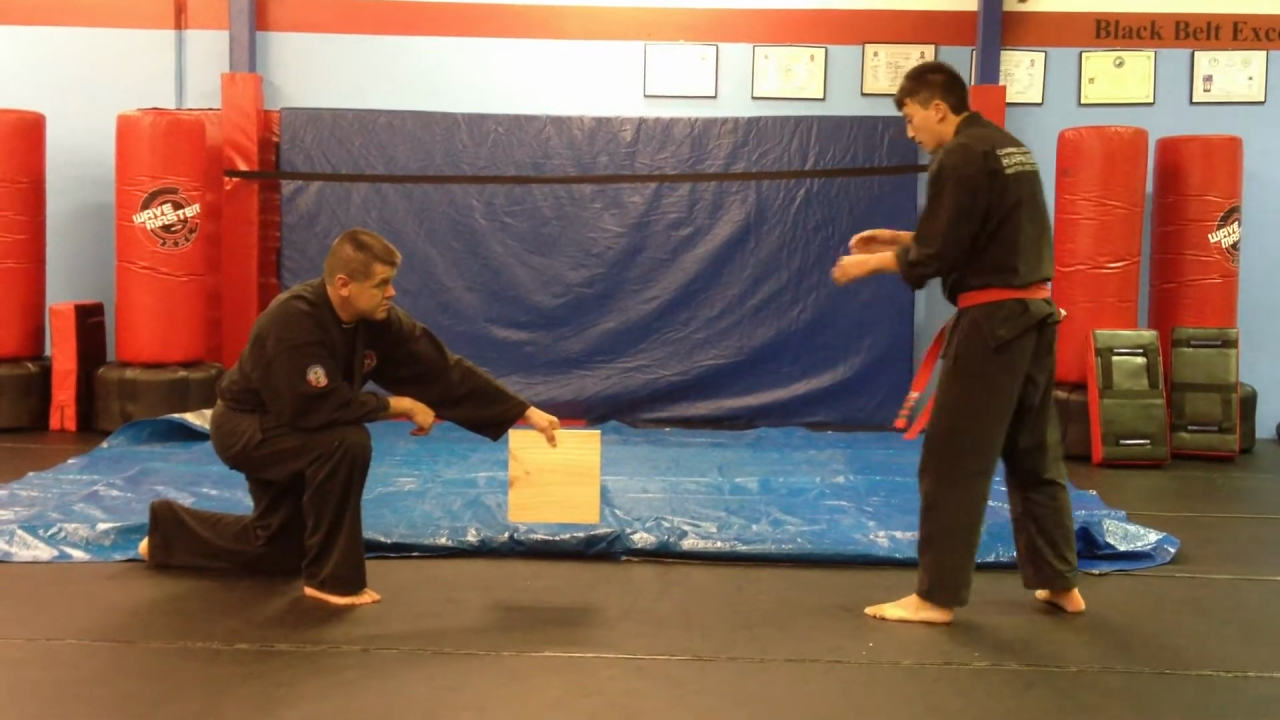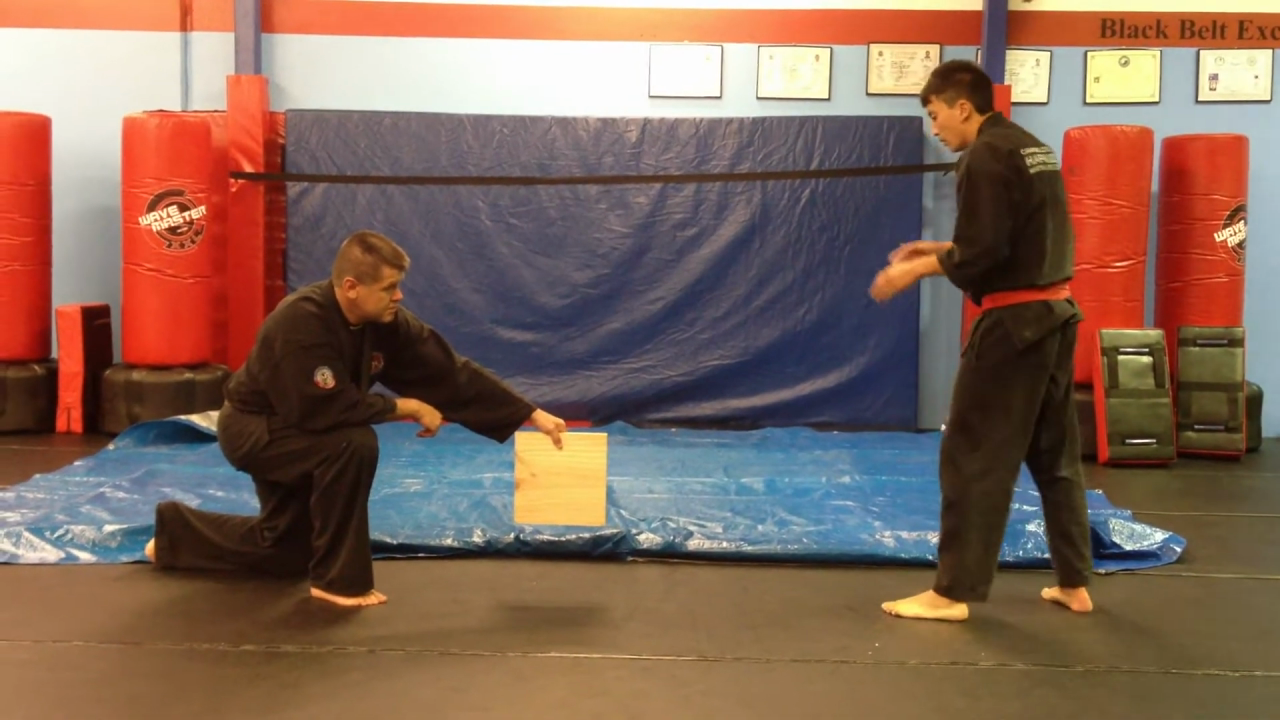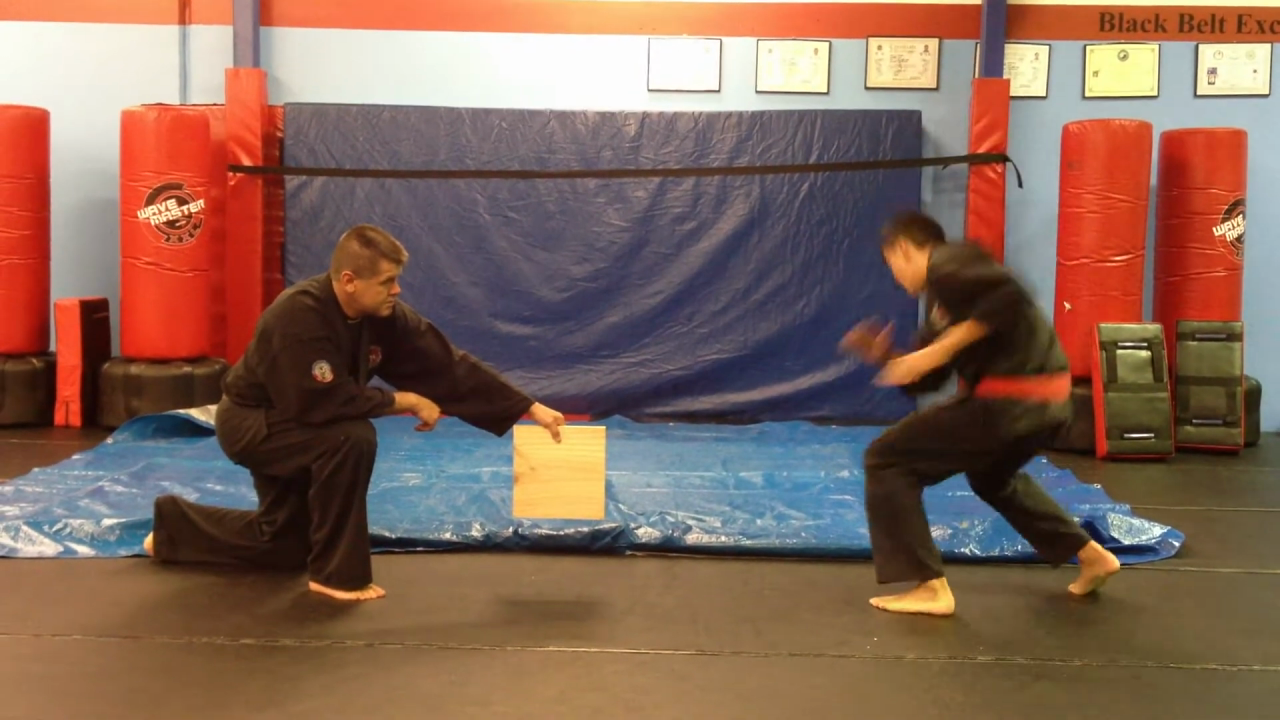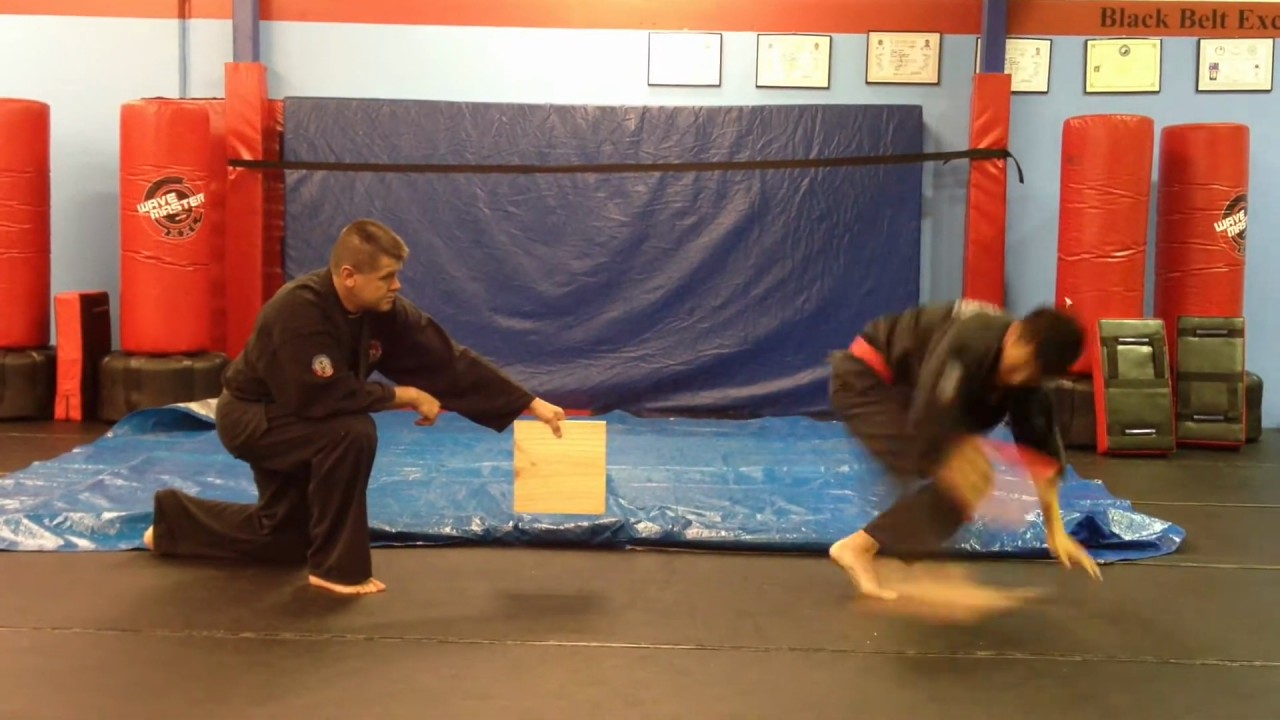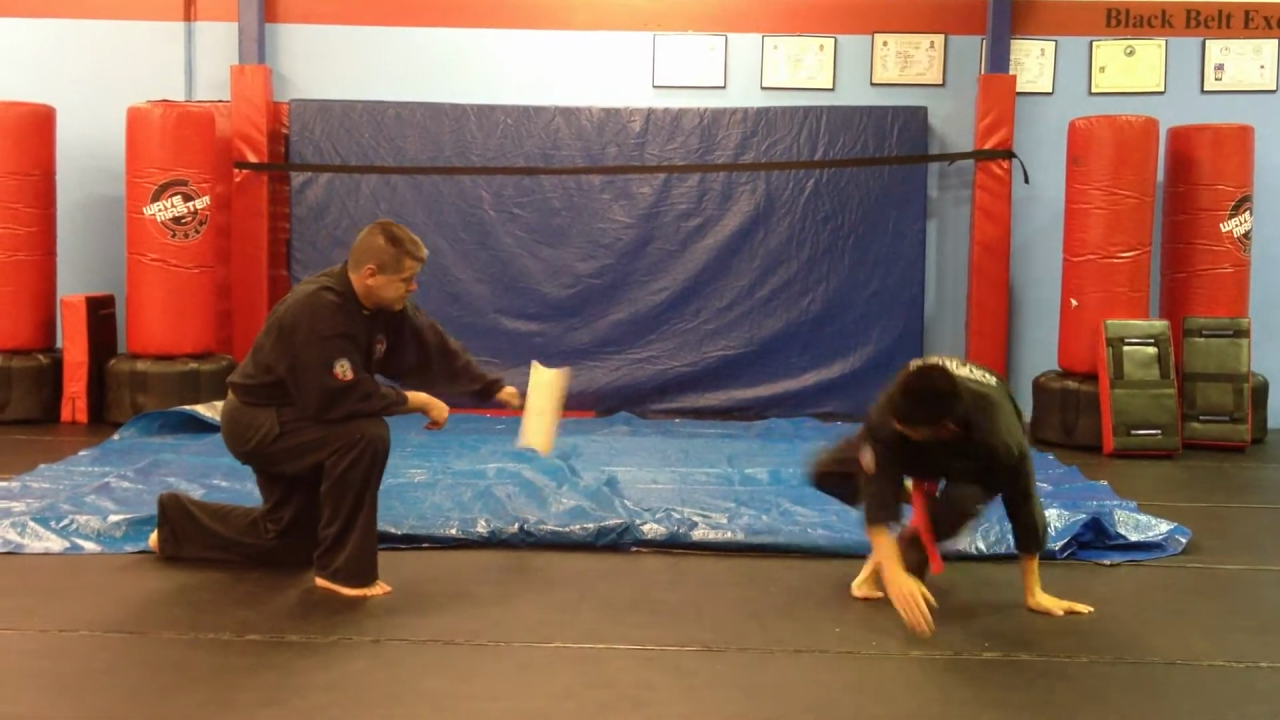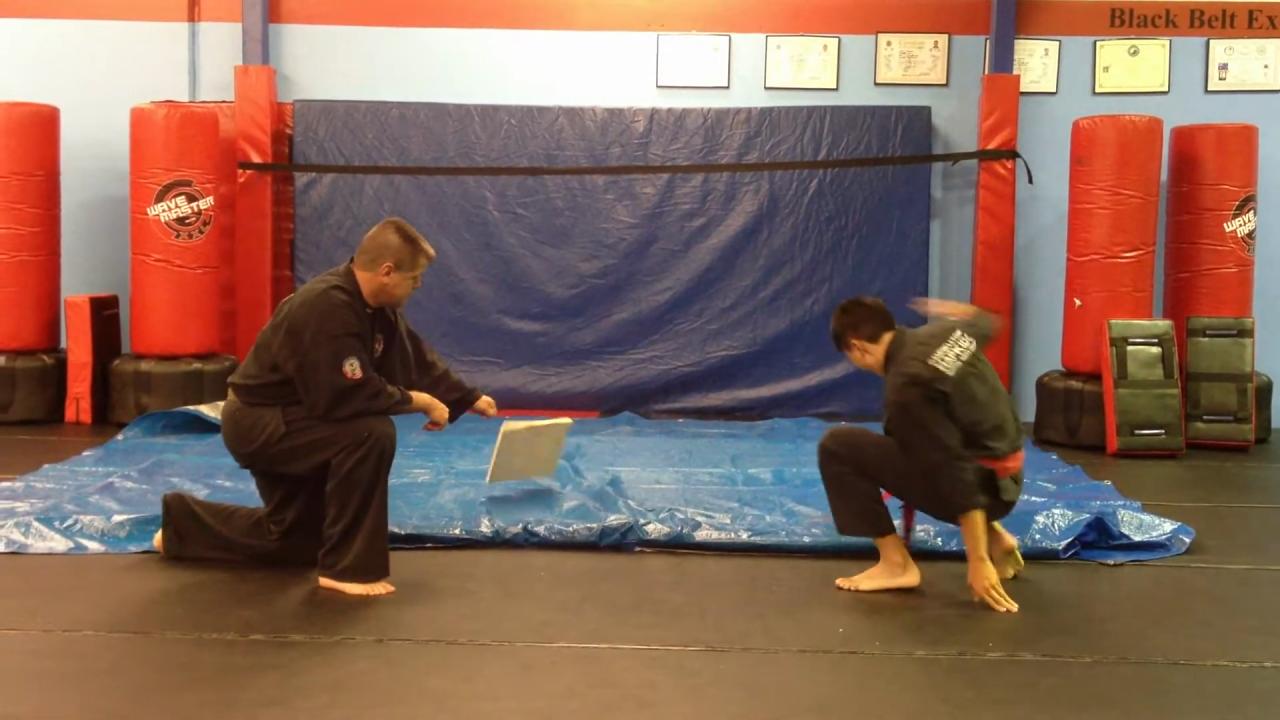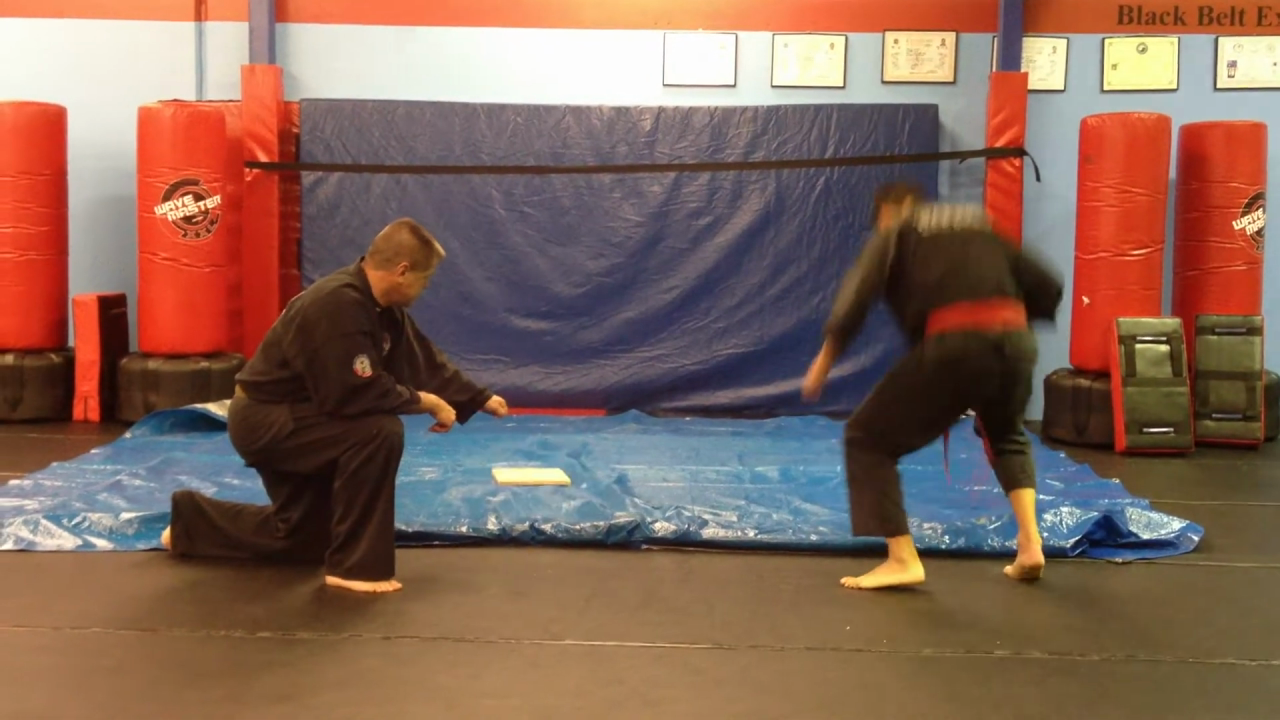
dt=0.4s
person 1, frame 1
left shoulder: (959, 159)
right shoulder: (1012, 149)
left elbow: (937, 253)
left wrist: (870, 263)
right wrist: (899, 238)
left hip: (992, 320)
right hip: (1034, 313)
left knee: (953, 458)
right knee: (1036, 456)
left ankle: (935, 594)
right ankle: (1060, 583)
person 1, frame 2
left shoulder: (984, 156)
right shoulder: (1032, 149)
left elbow: (982, 251)
left wrist: (919, 267)
right wrist: (935, 252)
left hip: (1014, 321)
right hip: (1054, 312)
left knee: (974, 454)
right knee: (1055, 453)
left ankle: (953, 591)
right ankle: (1073, 582)
person 1, frame 3
left shoulder: (949, 267)
right shoulder: (940, 297)
left elbow: (1007, 294)
right elbow: (920, 382)
left wrist: (941, 348)
right wrist: (886, 356)
left hip: (1010, 402)
right hip: (1048, 404)
left knee: (885, 463)
right knee: (991, 478)
left ankle: (928, 585)
right ankle: (1090, 555)
person 1, frame 4
right shoulder: (968, 338)
left elbow: (1041, 442)
right elbow: (932, 418)
left wrist: (1056, 531)
right hip: (864, 374)
left ankle: (861, 547)
person 1, frame 5
left shoulder: (998, 438)
right shoulder: (895, 407)
left elbow: (1024, 506)
right elbow: (876, 488)
left wrist: (1033, 592)
right wrist: (890, 566)
left hip: (976, 462)
left knee: (960, 501)
right knee: (827, 475)
person 1, frame 6
left shoulder: (907, 390)
right shoulder: (943, 332)
left elbow: (961, 480)
right elbow: (979, 327)
left wrist: (978, 560)
right wrist: (958, 313)
left hip: (986, 485)
right hip: (1006, 478)
left knee: (837, 448)
left ankle: (898, 566)
right ankle: (998, 539)
person 1, frame 7
left shoulder: (894, 233)
right shoulder: (980, 224)
left elbow: (855, 300)
right elbow: (1045, 286)
left wrist: (822, 363)
right wrist: (1028, 322)
left hip: (954, 347)
right hip: (1014, 345)
left knee: (866, 440)
right knee: (1007, 438)
left ankle: (900, 560)
right ankle: (1029, 543)
person 2, frame 1
left shoulder: (377, 320)
right shoulder: (294, 320)
left elbow: (443, 370)
right elbow: (318, 407)
left wrist: (524, 411)
right wrist: (400, 406)
left hip: (287, 428)
right hip: (246, 427)
left knee: (280, 548)
right knee: (346, 443)
left ankle: (167, 531)
right ankle: (330, 578)
person 2, frame 2
left shoulder: (386, 322)
right shoulder: (301, 322)
left elbow: (451, 372)
right elbow: (326, 408)
left wrist: (531, 414)
right wrist: (407, 407)
left hip: (293, 430)
right hip: (254, 428)
left knee: (287, 550)
right knee: (354, 444)
left ankle: (175, 532)
right ankle: (338, 579)
person 2, frame 3
left shoulder: (383, 315)
right shoulder: (299, 315)
left elbow: (448, 366)
right elbow: (324, 402)
left wrist: (529, 407)
right wrist: (405, 401)
left hip: (291, 424)
right hip: (251, 422)
left knee: (286, 543)
right knee: (352, 439)
left ankle: (174, 526)
right ankle: (336, 573)
person 2, frame 4
left shoulder: (385, 310)
right shoulder: (299, 309)
left elbow: (450, 362)
right elbow: (323, 396)
left wrist: (530, 403)
right wrist: (403, 396)
left hip: (289, 418)
right hip: (251, 416)
left knee: (286, 536)
right knee: (352, 433)
left ankle: (174, 519)
right ankle: (336, 567)
person 2, frame 5
left shoulder: (385, 307)
right shoulder: (319, 310)
left elbow: (433, 352)
right elbow: (339, 399)
left wrist: (493, 388)
right wrist: (415, 401)
left hip: (287, 421)
right hip: (257, 421)
left knee: (290, 535)
right knee: (365, 436)
left ankle: (177, 522)
right ankle: (343, 570)
person 2, frame 6
left shoulder: (375, 305)
right shoulder: (328, 308)
left elbow: (413, 360)
right elbow: (348, 396)
left wrist: (468, 398)
right wrist: (419, 401)
left hip: (282, 421)
right hip: (258, 422)
left knee: (298, 537)
right knee: (372, 433)
left ankle: (182, 522)
right ankle: (347, 567)
person 2, frame 7
left shoulder: (380, 305)
right shoulder: (339, 306)
left elbow: (423, 362)
right elbow: (355, 395)
left wrist: (481, 399)
right wrist: (427, 403)
left hip: (285, 420)
right hip: (265, 420)
left knee: (306, 534)
right knee: (379, 433)
left ankle: (189, 522)
right ankle: (353, 566)
